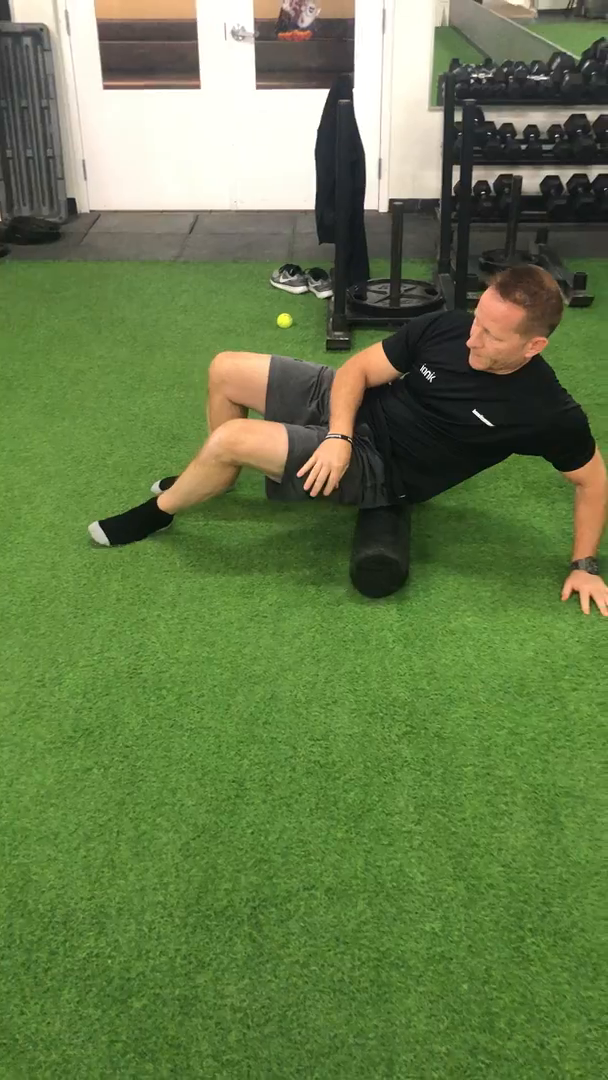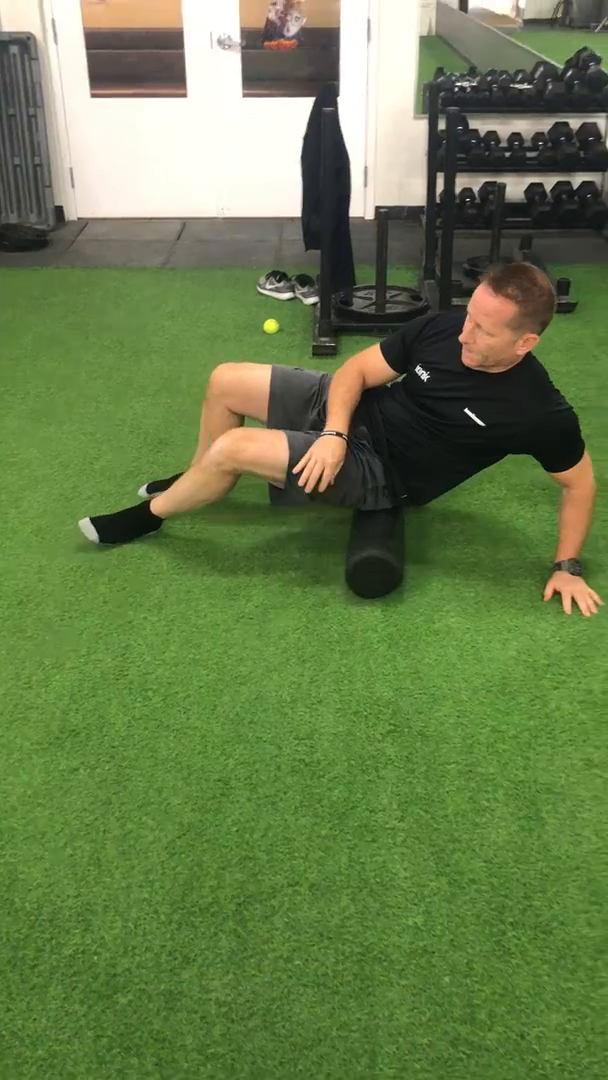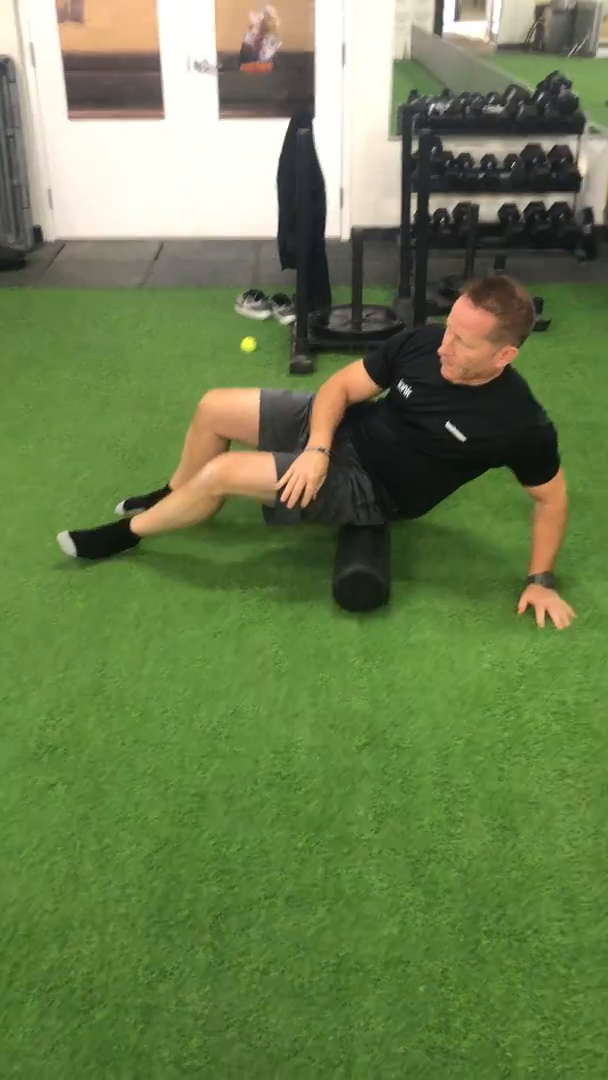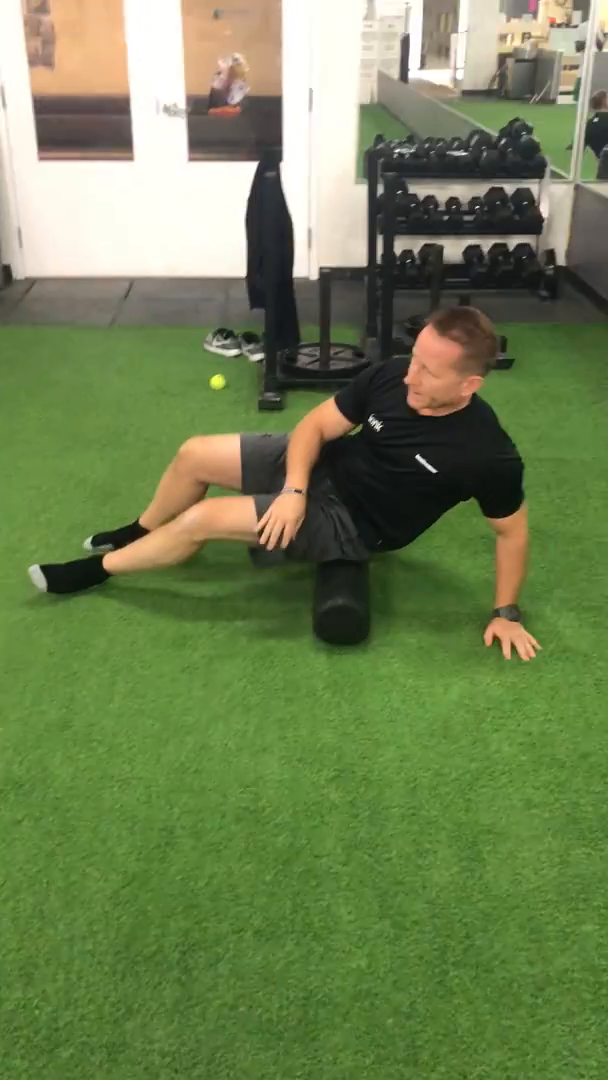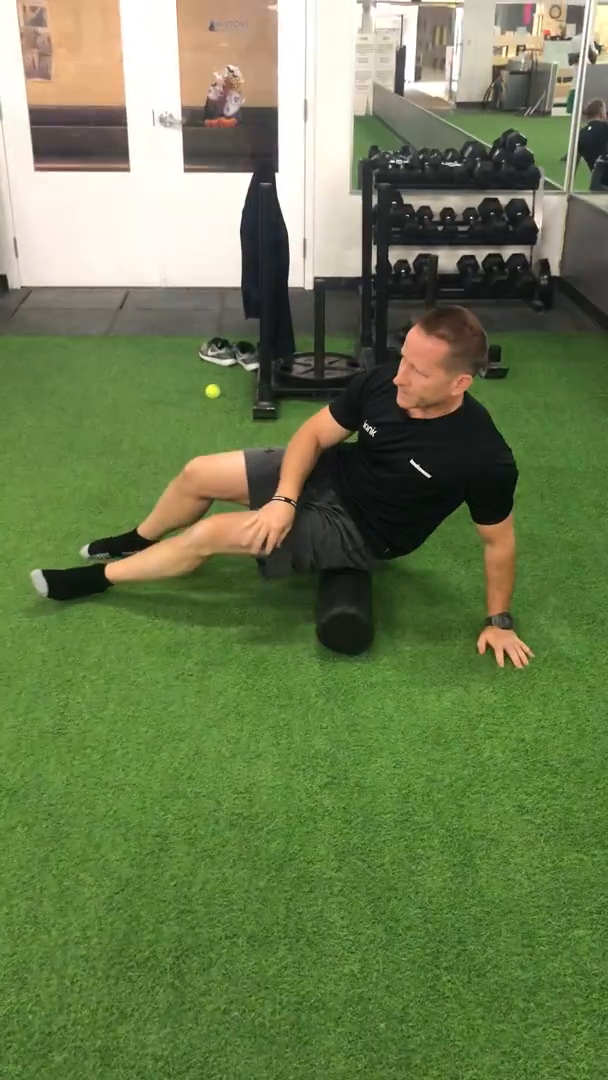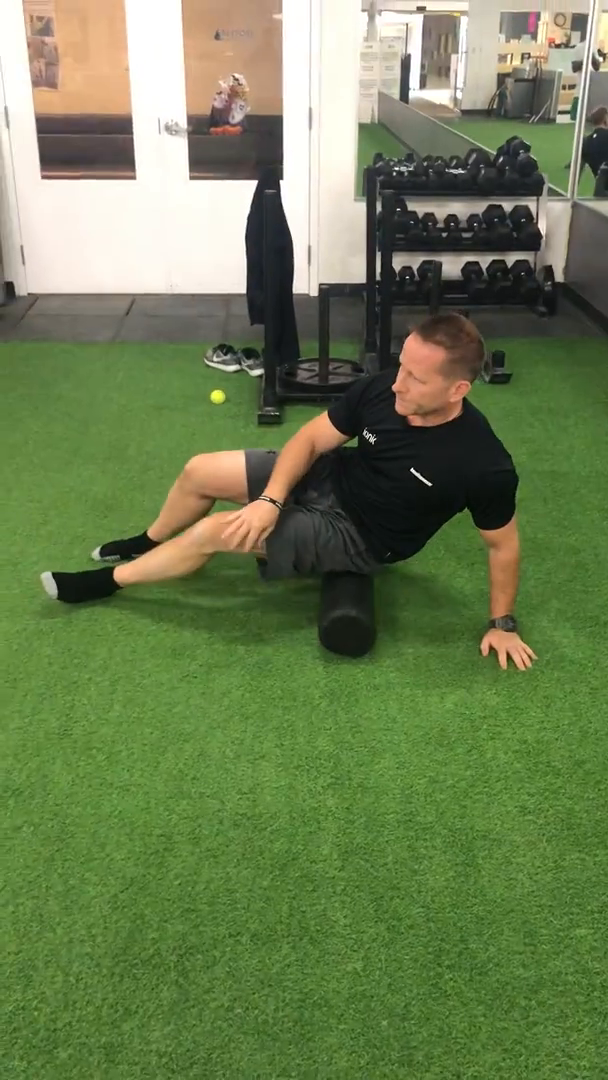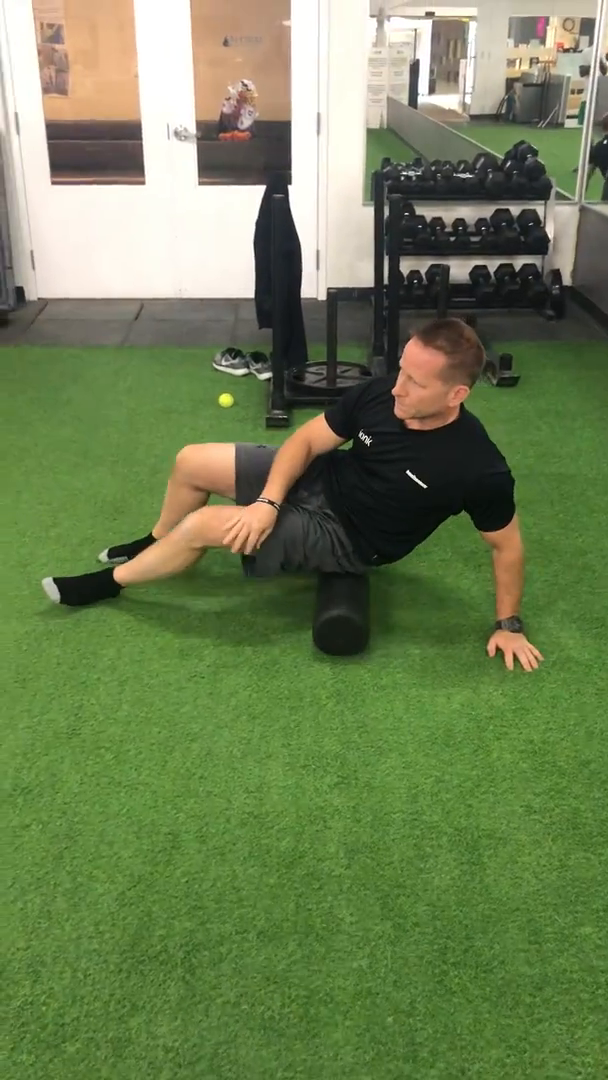
dt=0.2s
person 1, frame 1
left shoulder: (546, 412)
right shoulder: (445, 328)
right elbow: (357, 369)
right wrist: (338, 437)
left hip: (379, 466)
right hip: (355, 406)
left knee: (230, 440)
right knee: (226, 370)
left ankle: (157, 513)
right ankle: (209, 478)
person 1, frame 2
left shoulder: (539, 412)
right shoulder: (440, 328)
left elbow: (578, 480)
right elbow: (357, 370)
left wrist: (567, 567)
right wrist: (333, 434)
left hip: (377, 470)
right hip: (354, 412)
left knee: (231, 449)
right knee: (226, 382)
left ankle: (149, 516)
right ankle: (193, 479)
person 1, frame 3
left shoulder: (518, 425)
right shoulder: (423, 343)
left elbow: (552, 497)
right elbow: (342, 385)
left wrist: (540, 581)
right wrist: (317, 449)
left hip: (368, 488)
right hip: (342, 430)
left knee: (221, 474)
right knee: (214, 407)
left ankle: (127, 533)
right ankle: (173, 495)
person 1, frame 4
left shoulder: (487, 455)
right shoulder: (391, 377)
left elbow: (512, 531)
right elbow: (316, 425)
left wrist: (505, 614)
right wrist: (295, 489)
left hip: (349, 523)
right hip: (321, 467)
left knee: (203, 519)
right knee: (194, 455)
left ankle: (99, 569)
right ankle: (140, 532)
person 1, frame 5
left shoulder: (482, 457)
right shoulder: (382, 383)
left elbow: (499, 541)
right elbow: (313, 434)
left wrist: (498, 621)
right wrist: (285, 499)
left hip: (358, 532)
right hip: (326, 476)
left knee: (212, 534)
right knee: (200, 473)
left ankle: (100, 578)
right ankle: (138, 540)
person 1, frame 6
left shoulder: (482, 465)
right shoulder: (381, 390)
left elbow: (503, 546)
right elbow: (310, 438)
left wrist: (502, 624)
right wrist: (272, 500)
left hip: (357, 536)
right hip: (327, 479)
left knee: (214, 532)
right knee: (199, 471)
left ankle: (108, 581)
right ankle: (148, 542)
person 1, frame 7
left shoulder: (478, 469)
right shoulder: (379, 394)
left elbow: (506, 546)
right elbow: (307, 440)
left wrist: (509, 625)
right wrist: (269, 501)
left hip: (346, 537)
right hip: (320, 479)
left knee: (203, 527)
right knee: (191, 462)
left ankle: (110, 582)
right ankle: (154, 543)
